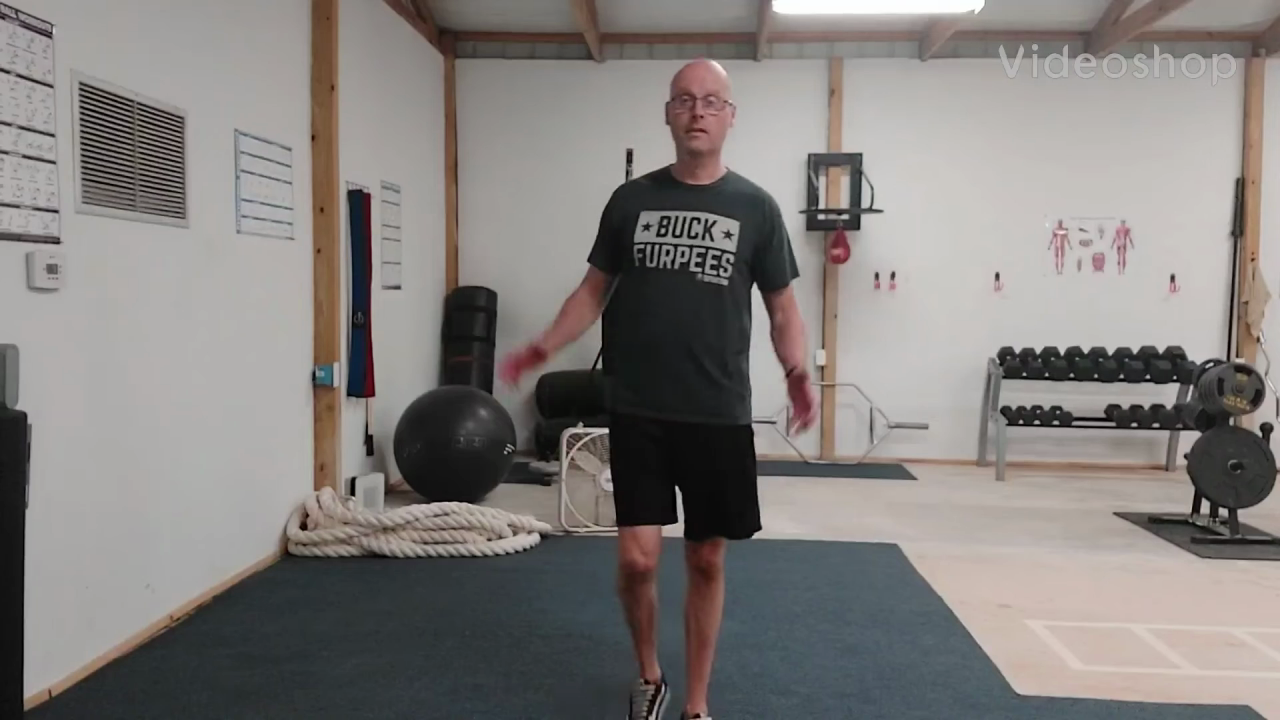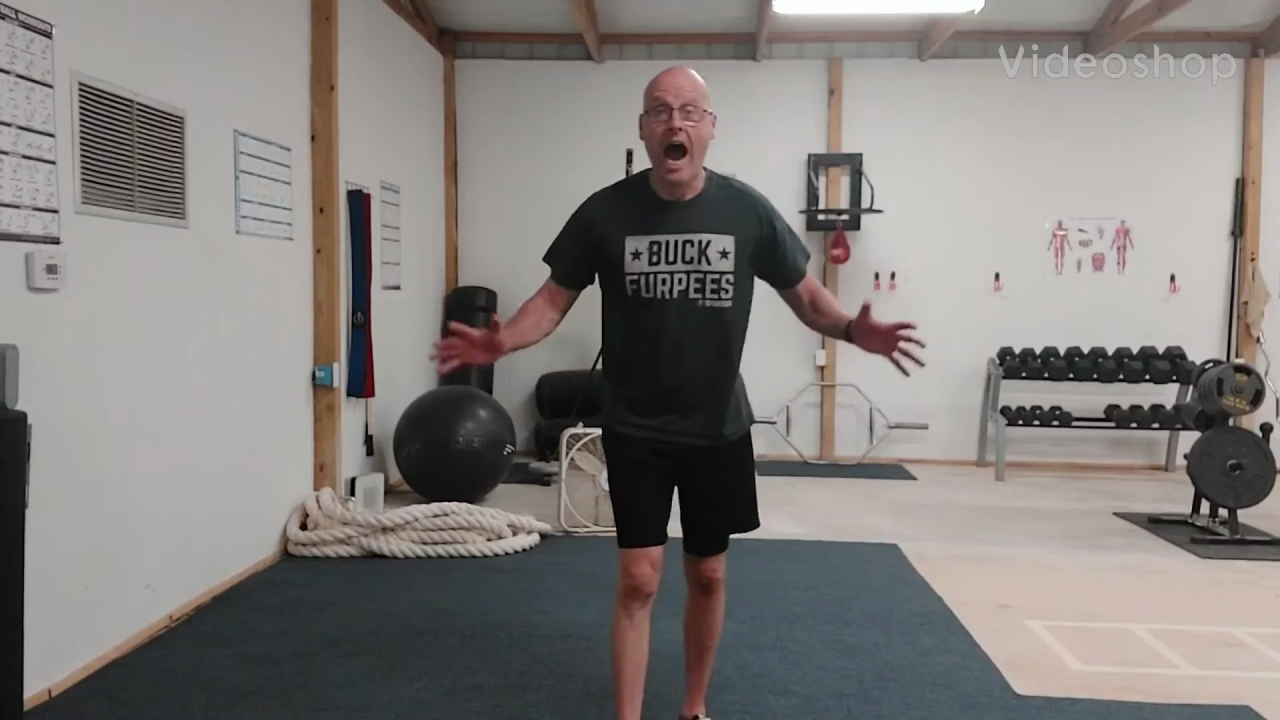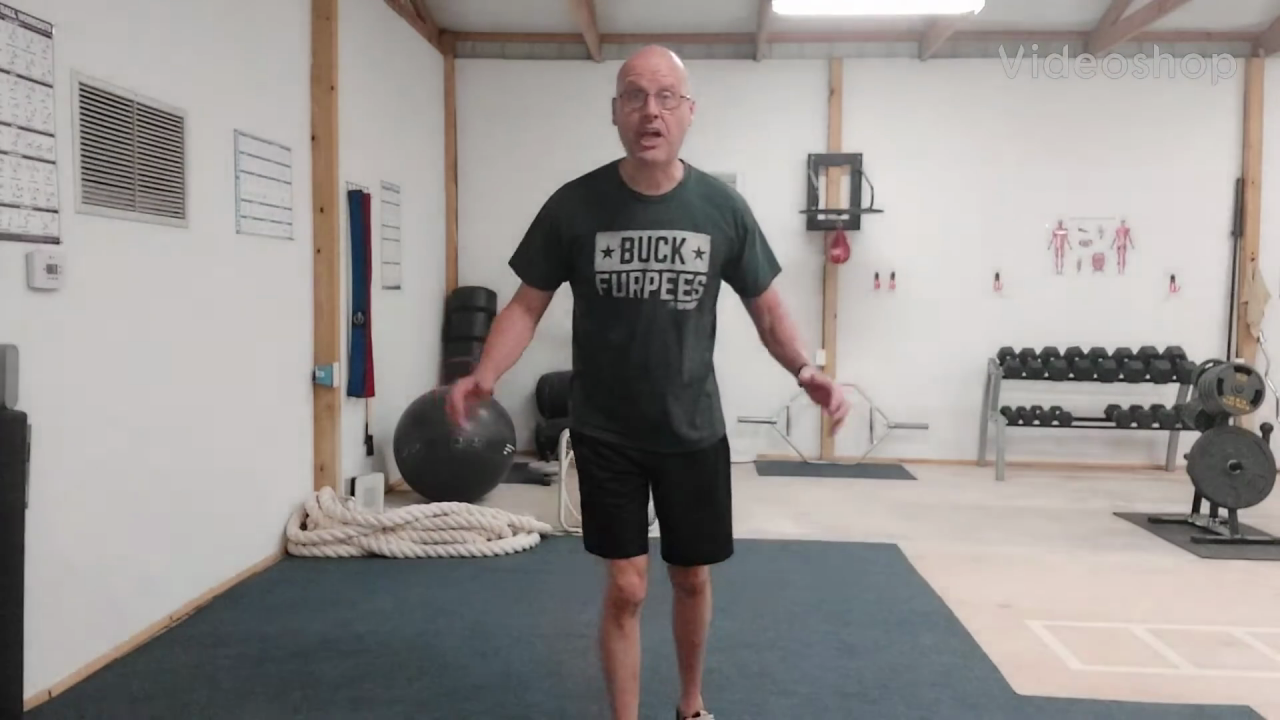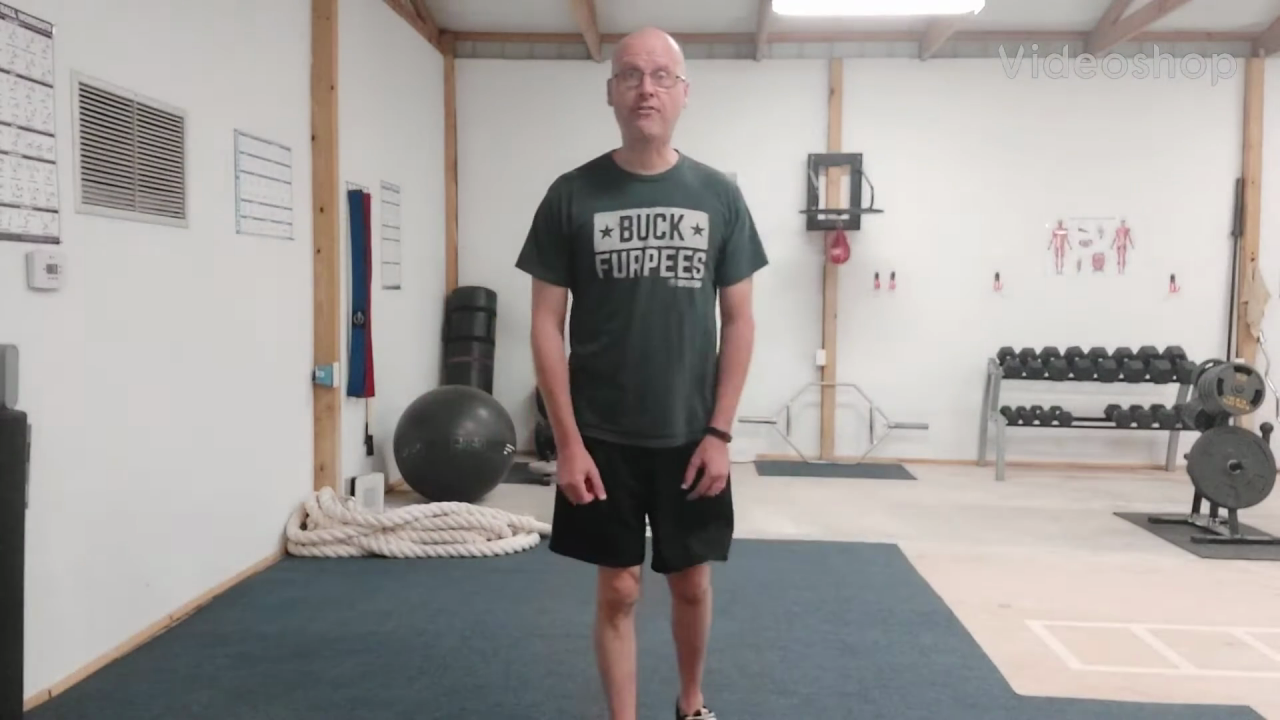
dt=0.5s
person 1, frame 1
left shoulder: (756, 207)
right shoulder: (631, 199)
left elbow: (784, 310)
right elbow: (594, 292)
left wrist: (796, 371)
right wrist: (546, 344)
left hip: (718, 416)
right hip: (638, 412)
left knee: (706, 562)
right knee: (637, 559)
person 1, frame 2
left shoulder: (747, 210)
right shoulder: (606, 212)
left elbow: (807, 294)
right elbow: (553, 298)
left wrist: (853, 329)
right wrist: (499, 340)
left hip: (718, 429)
right hip: (634, 429)
left knee: (707, 574)
right knee: (638, 579)
person 1, frame 3
left shoulder: (722, 207)
right shoulder: (574, 207)
left elbow: (766, 310)
right elbow: (526, 307)
left wrist: (805, 370)
right wrist: (484, 375)
left hip: (693, 432)
right hip: (606, 435)
left knee: (691, 577)
right knee: (626, 587)
person 1, frame 4
left shoulder: (718, 195)
right shoulder: (571, 196)
left elbow: (738, 321)
right elbow: (547, 325)
left wrist: (719, 433)
right wrist: (569, 442)
left hip: (689, 435)
right hip: (602, 436)
left knee: (692, 583)
right knee: (618, 590)
